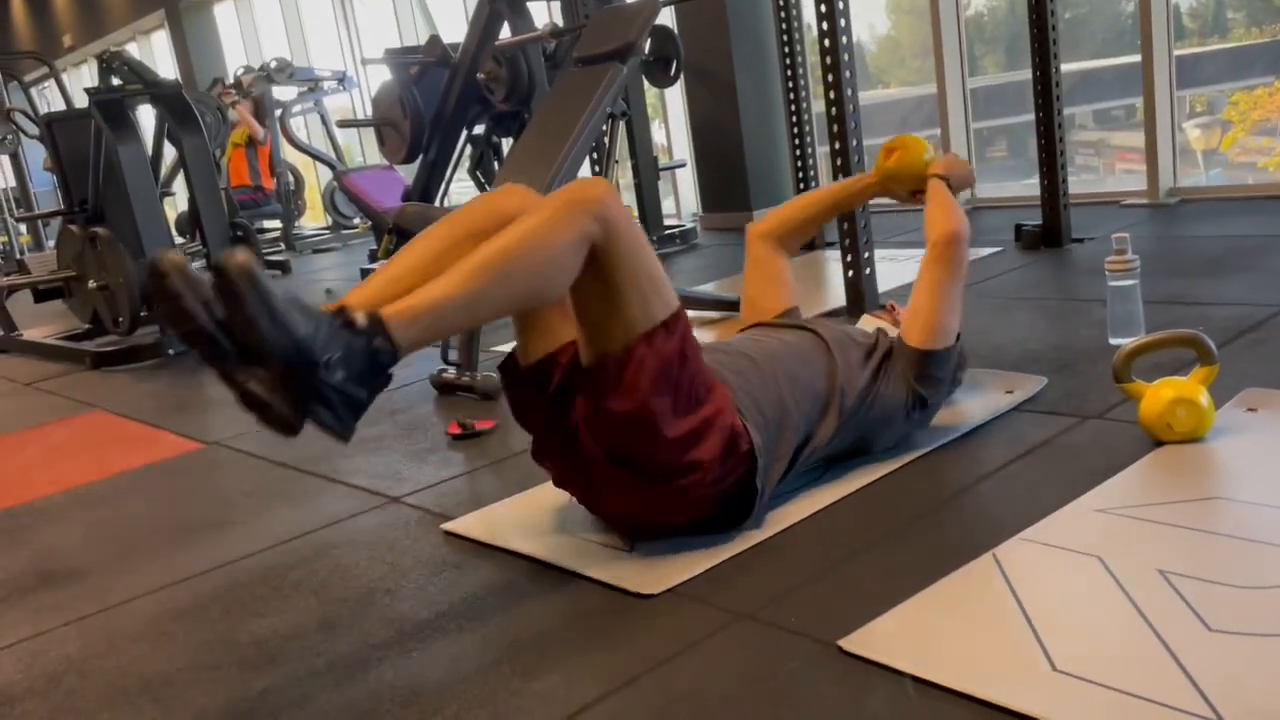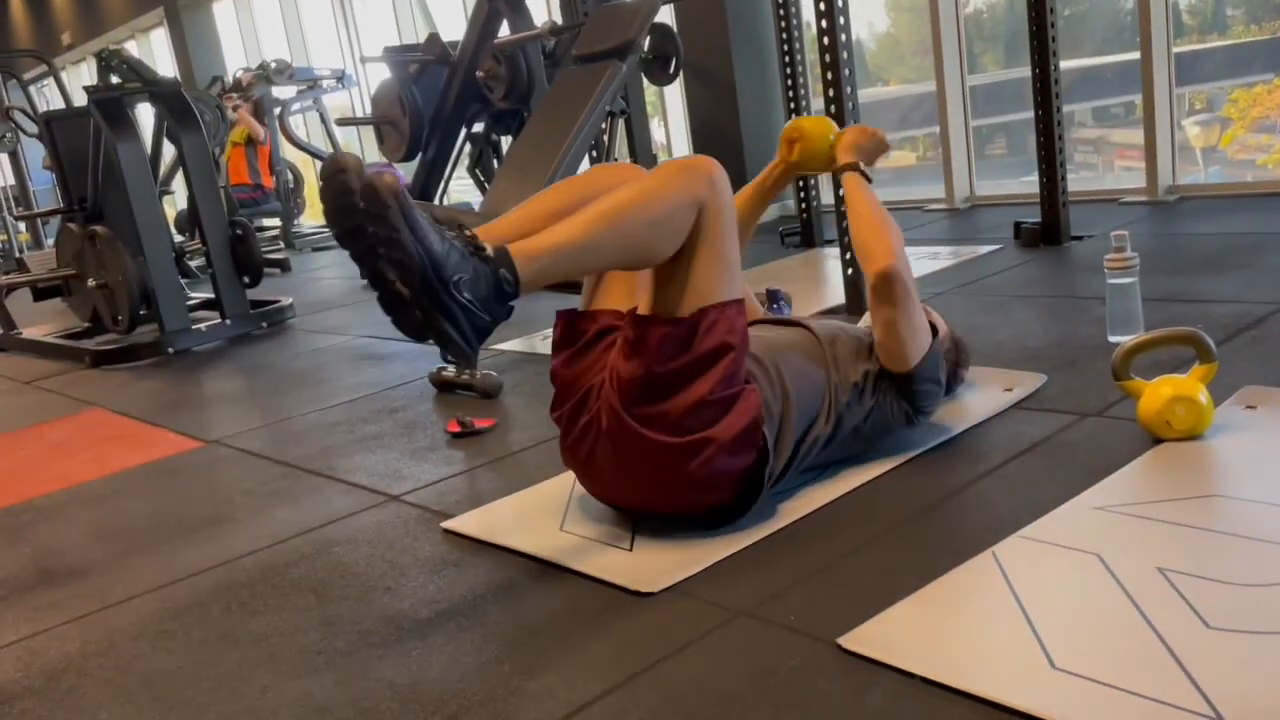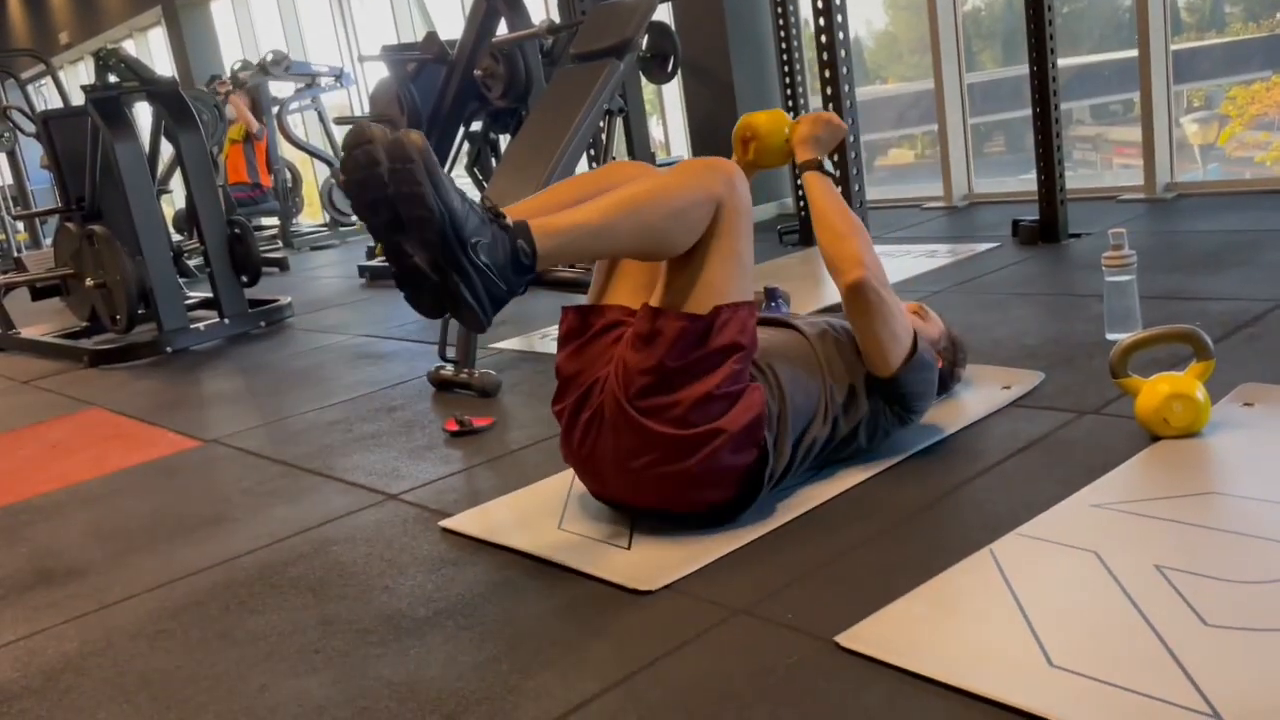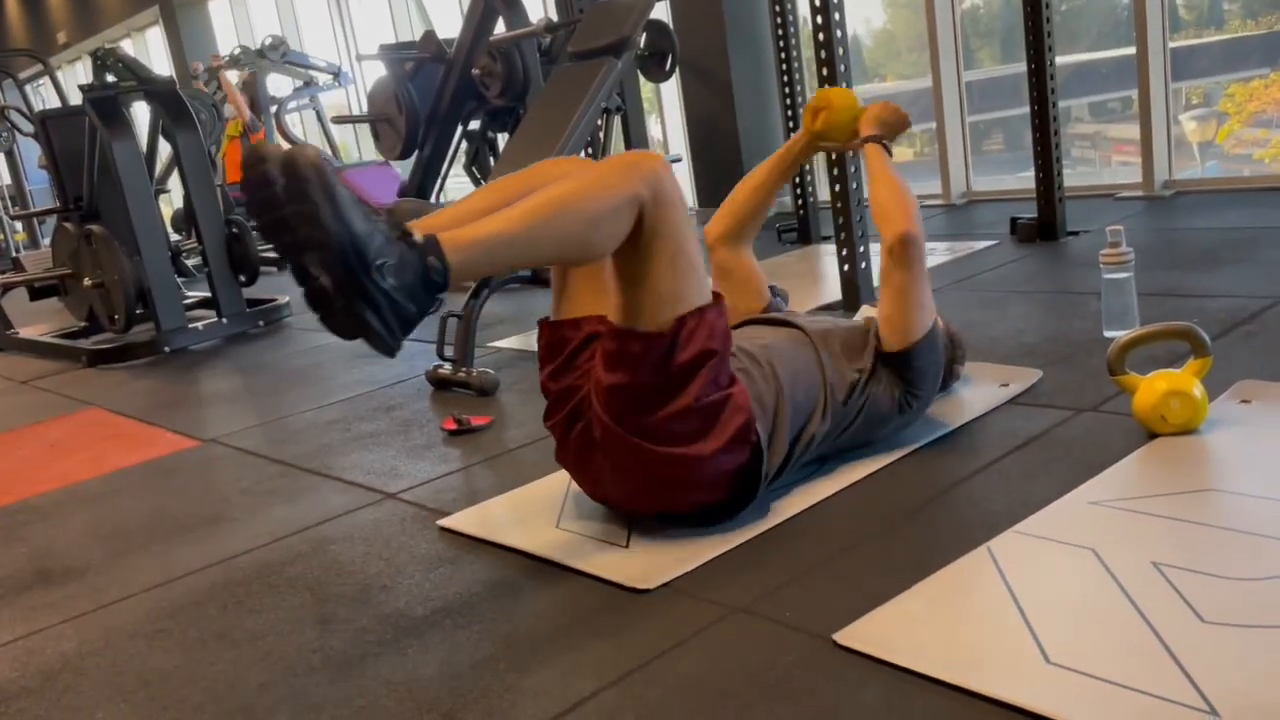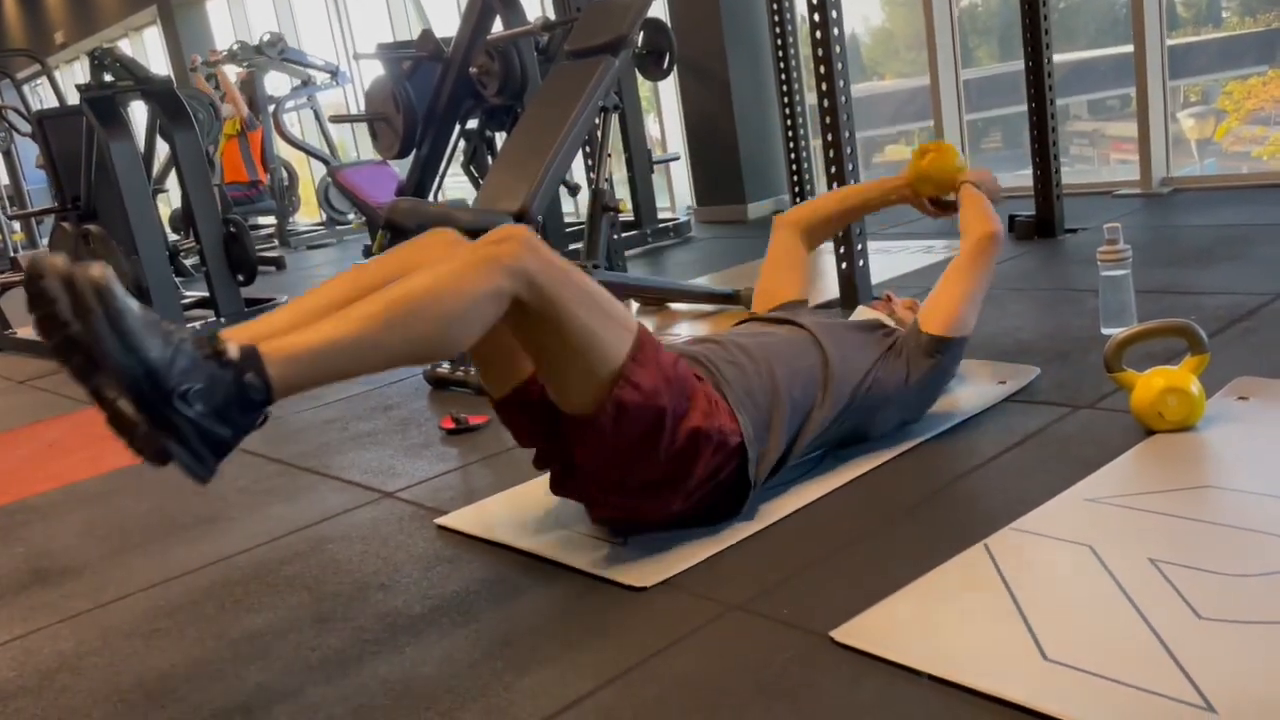
dt=0.3s
person 1, frame 1
left shoulder: (905, 384)
right shoulder: (800, 337)
left elbow: (948, 253)
right elbow: (768, 234)
left wrist: (937, 187)
right wrist: (872, 181)
left hip: (691, 458)
right hip: (602, 444)
left knee: (592, 202)
right knee: (508, 206)
left ankle: (351, 362)
right ankle: (323, 339)
person 1, frame 2
left shoulder: (908, 381)
right shoulder: (799, 337)
left elbow: (890, 274)
right elbow: (711, 251)
left wrist: (853, 172)
right wrist: (784, 169)
left hip: (694, 448)
right hip: (601, 426)
left knee: (697, 178)
right knee: (625, 181)
left ankle: (482, 287)
right ankle: (463, 267)
person 1, frame 3
left shoulder: (903, 382)
right shoulder: (792, 336)
left elbow: (861, 280)
right elbow: (712, 258)
left wrist: (809, 162)
right wrist: (750, 164)
left hip: (690, 443)
right hip: (604, 421)
left knee: (712, 184)
right knee: (638, 180)
left ankle: (499, 256)
right ankle: (469, 249)
person 1, frame 4
left shoulder: (899, 375)
right shoulder: (801, 336)
left elbow: (905, 246)
right elbow: (728, 231)
left wrist: (870, 145)
right wrist: (804, 145)
left hip: (692, 443)
right hip: (598, 427)
left knee: (644, 172)
right knee: (571, 173)
left ankle: (409, 278)
right ankle: (389, 255)
person 1, frame 5
left shoulder: (902, 370)
right shoulder: (798, 327)
left elbow: (983, 248)
right elbow: (794, 227)
left wrist: (971, 194)
right wrist: (900, 187)
left hip: (688, 454)
right hip: (604, 435)
left knee: (509, 254)
right knee: (444, 248)
left ankle: (230, 389)
right ankle: (206, 366)
